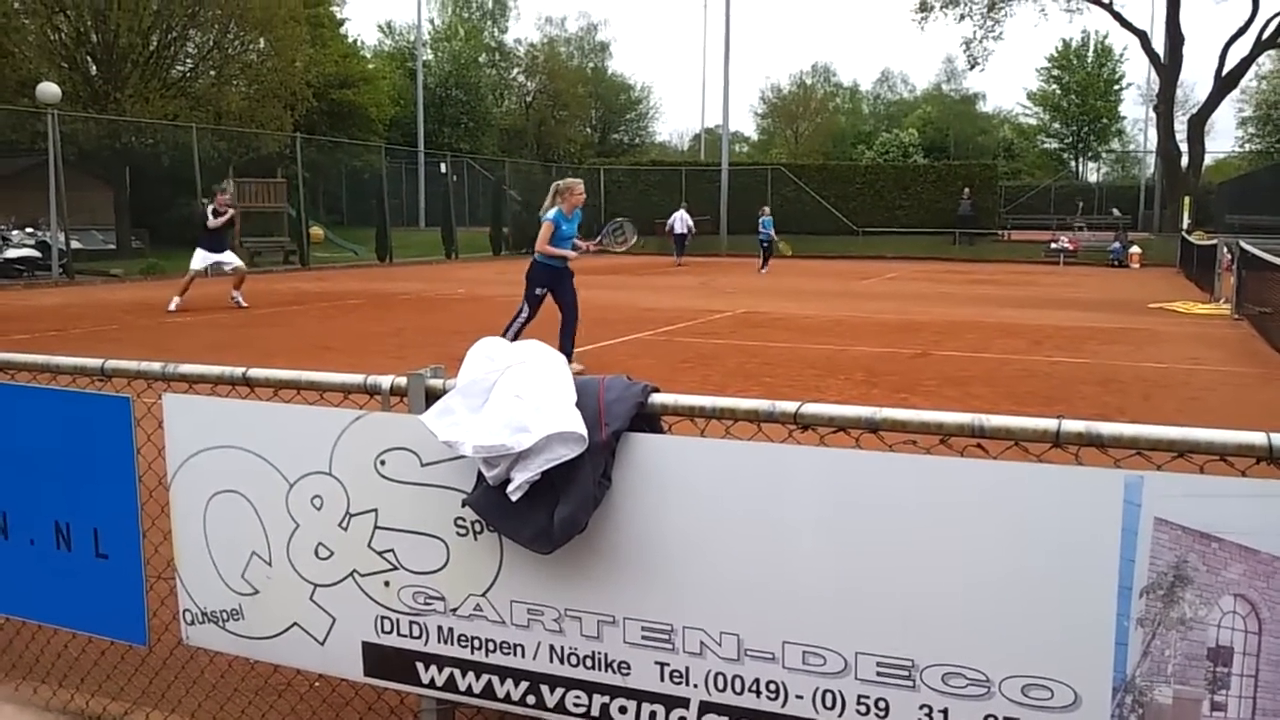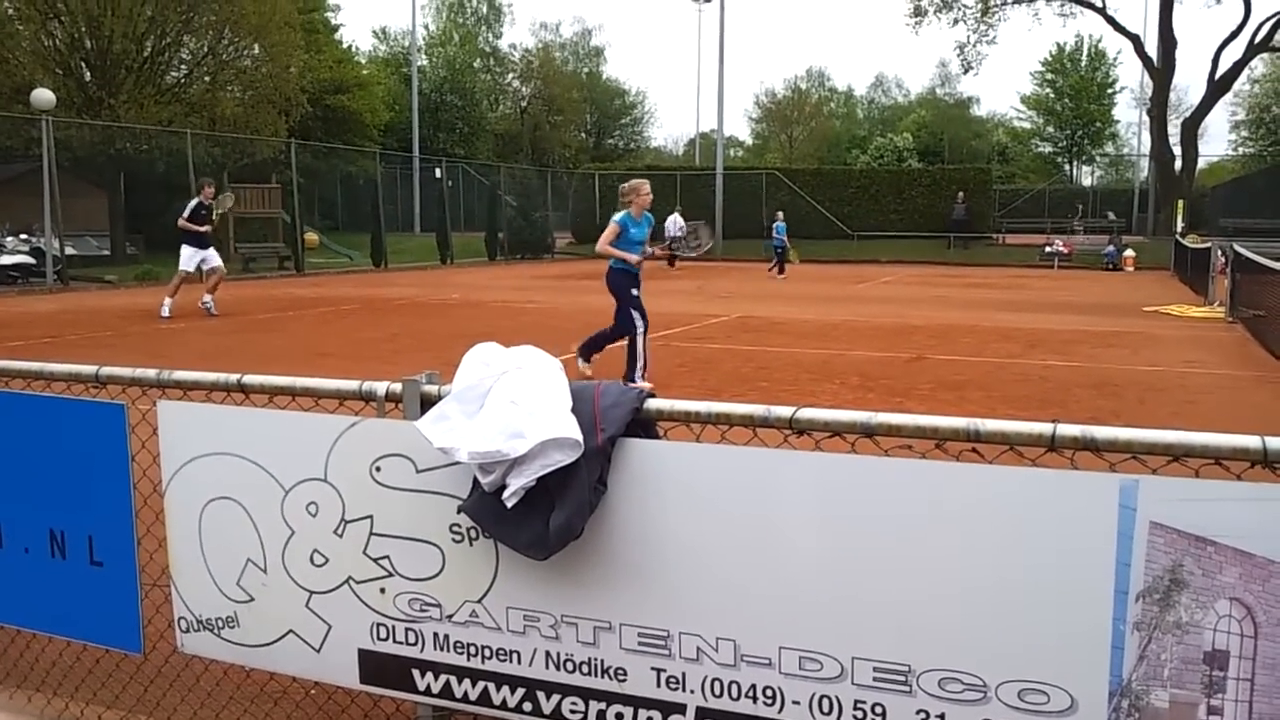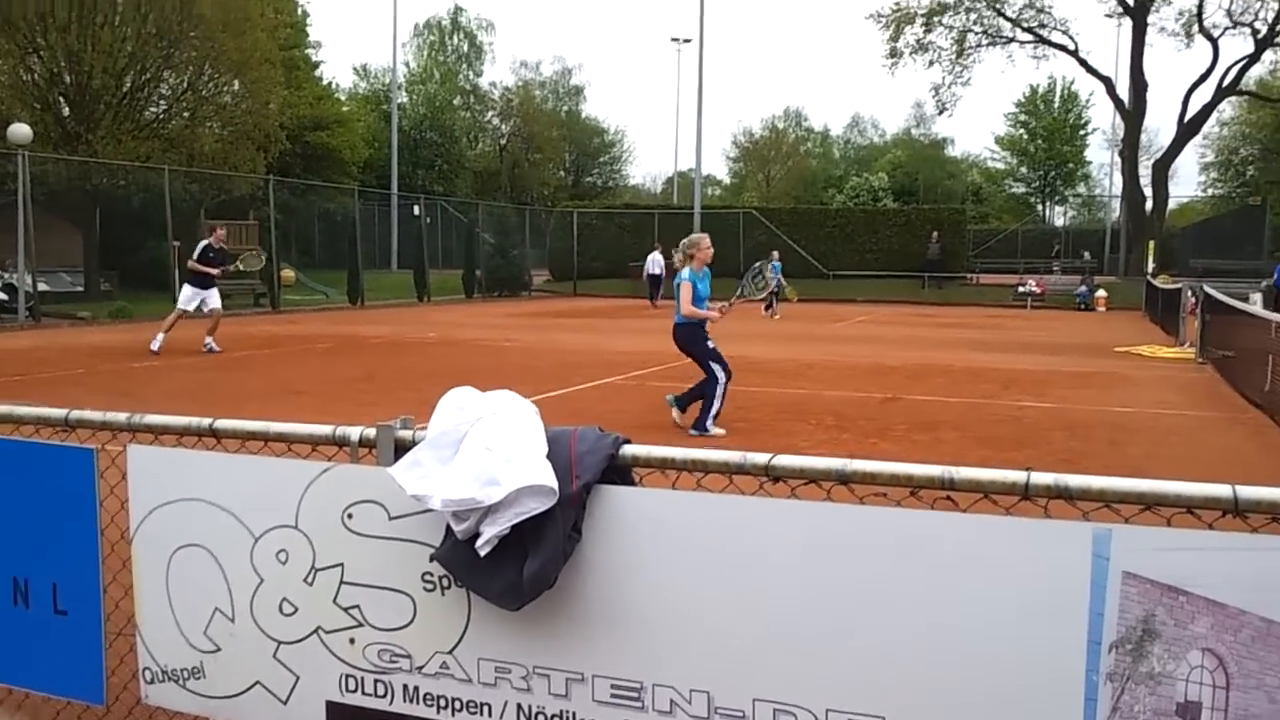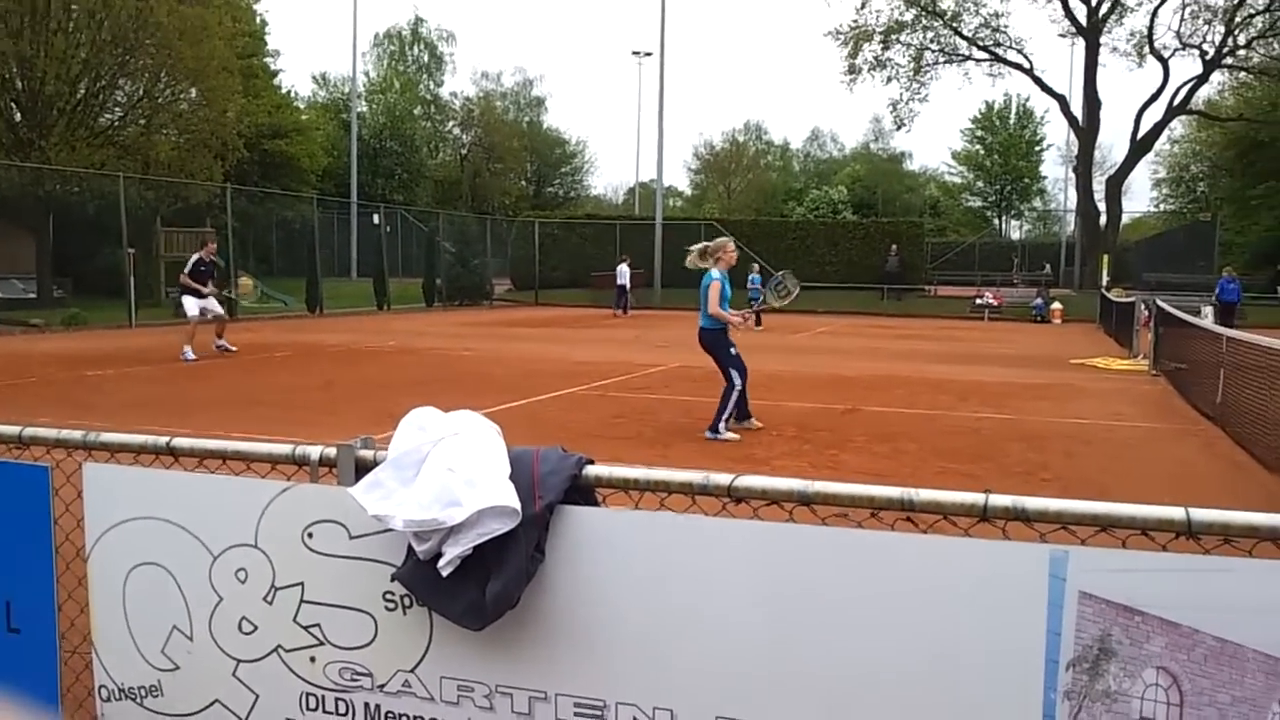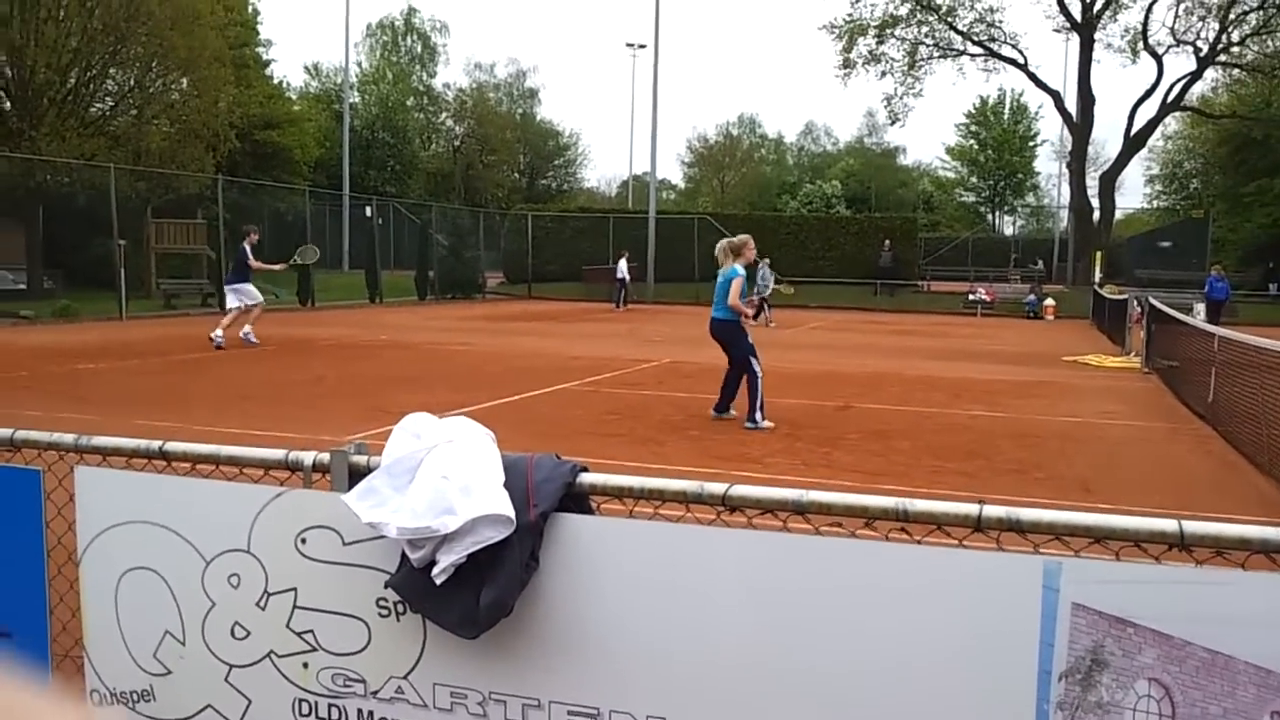
dt=0.4s
person 1, frame 1
left shoulder: (576, 215)
right shoulder: (553, 216)
right elbow: (540, 247)
left wrist: (581, 245)
right wrist: (566, 253)
left hip: (561, 271)
right hip: (542, 270)
left knee: (571, 314)
right knee: (527, 313)
left ankle: (566, 359)
person 1, frame 2
left shoulder: (648, 219)
right shoulder: (621, 219)
right elbow: (600, 247)
left wrist: (653, 252)
right wrist: (628, 256)
left hip: (633, 276)
right hip: (619, 276)
left knee: (623, 326)
right knee: (639, 324)
left ankle: (585, 352)
right ankle: (634, 377)
person 1, frame 3
left shoulder: (705, 273)
right shoulder: (686, 276)
right elbow: (686, 310)
left wrist: (715, 308)
right wrist: (710, 315)
left hip: (696, 331)
right hip: (687, 332)
left knee: (721, 375)
right knee: (719, 375)
left ankle: (679, 402)
right ankle: (703, 425)
person 1, frame 4
left shoulder: (720, 275)
right shoulder: (715, 277)
right elbow: (713, 310)
left wrist: (734, 314)
right wrist: (732, 320)
left hip: (716, 333)
right hip: (713, 335)
left knee: (740, 373)
right knee: (735, 381)
left ankle: (742, 417)
right ankle: (717, 429)
person 1, frame 5
left shoulder: (726, 270)
right shoulder: (739, 272)
right elbow: (732, 302)
left wrist: (744, 305)
right wrist: (746, 311)
left hip: (718, 324)
right hip: (729, 326)
left knee: (737, 366)
right knee: (754, 370)
left ankle: (721, 408)
right ankle: (755, 418)
